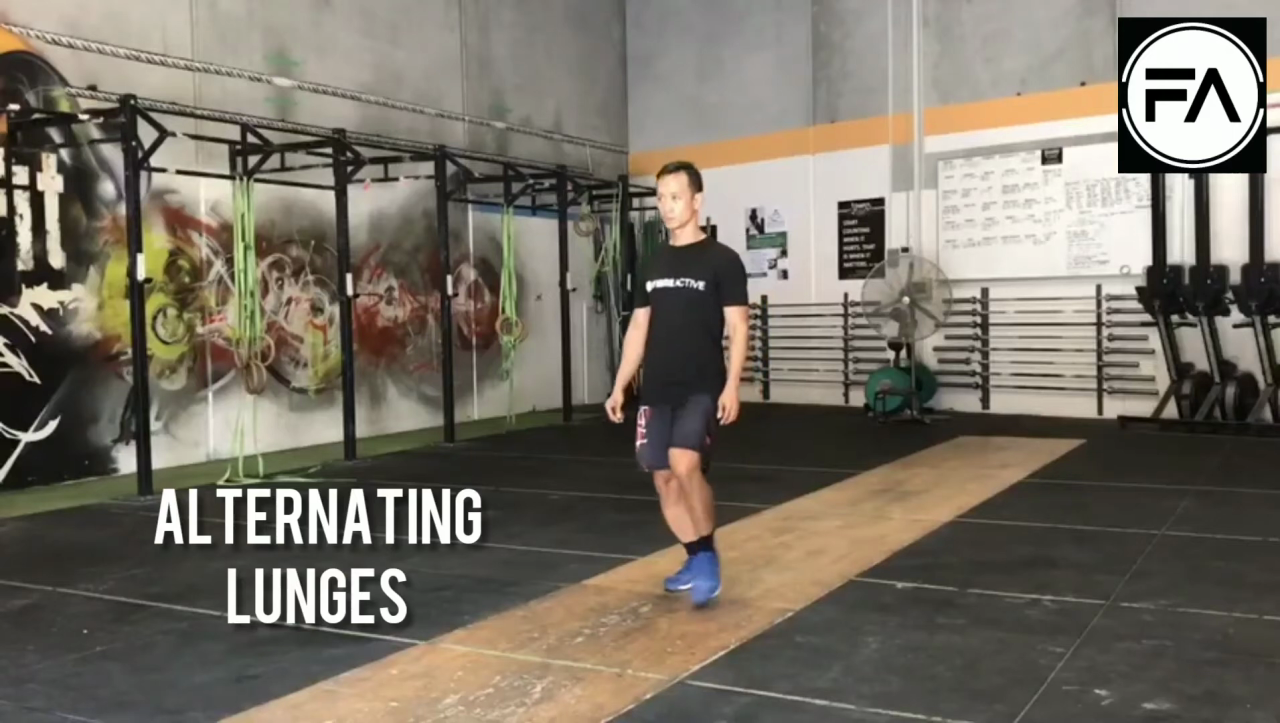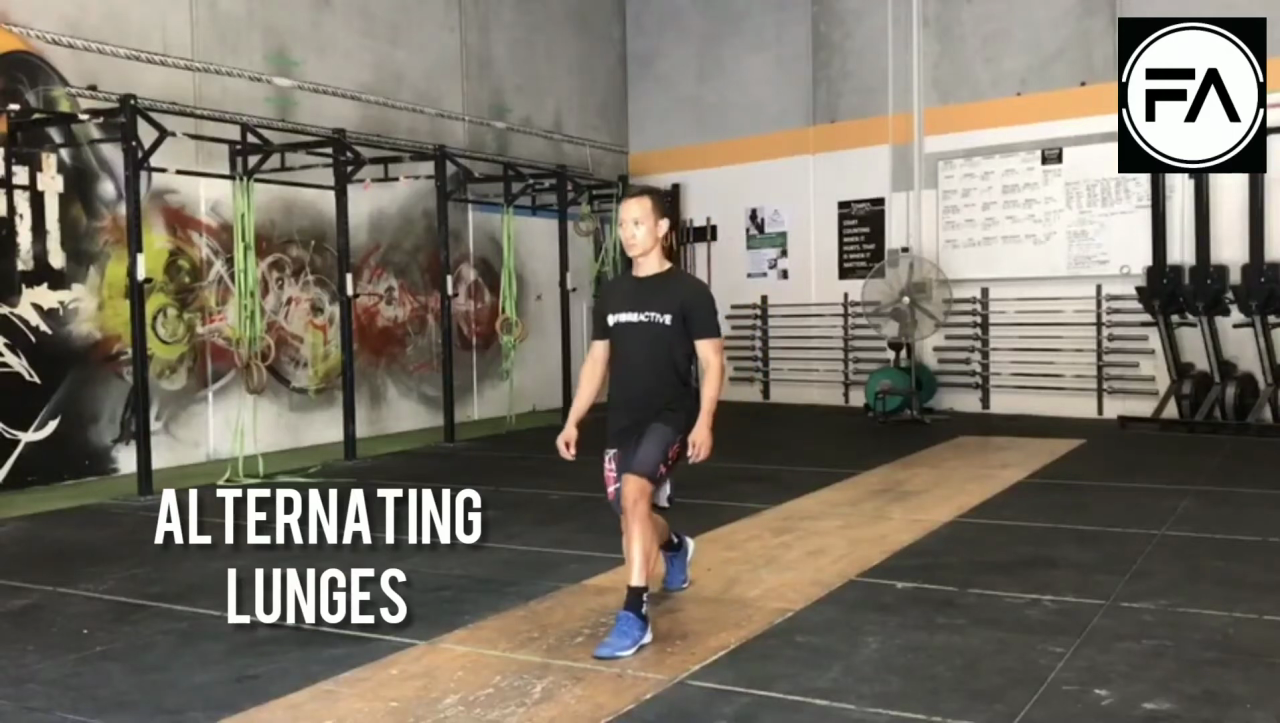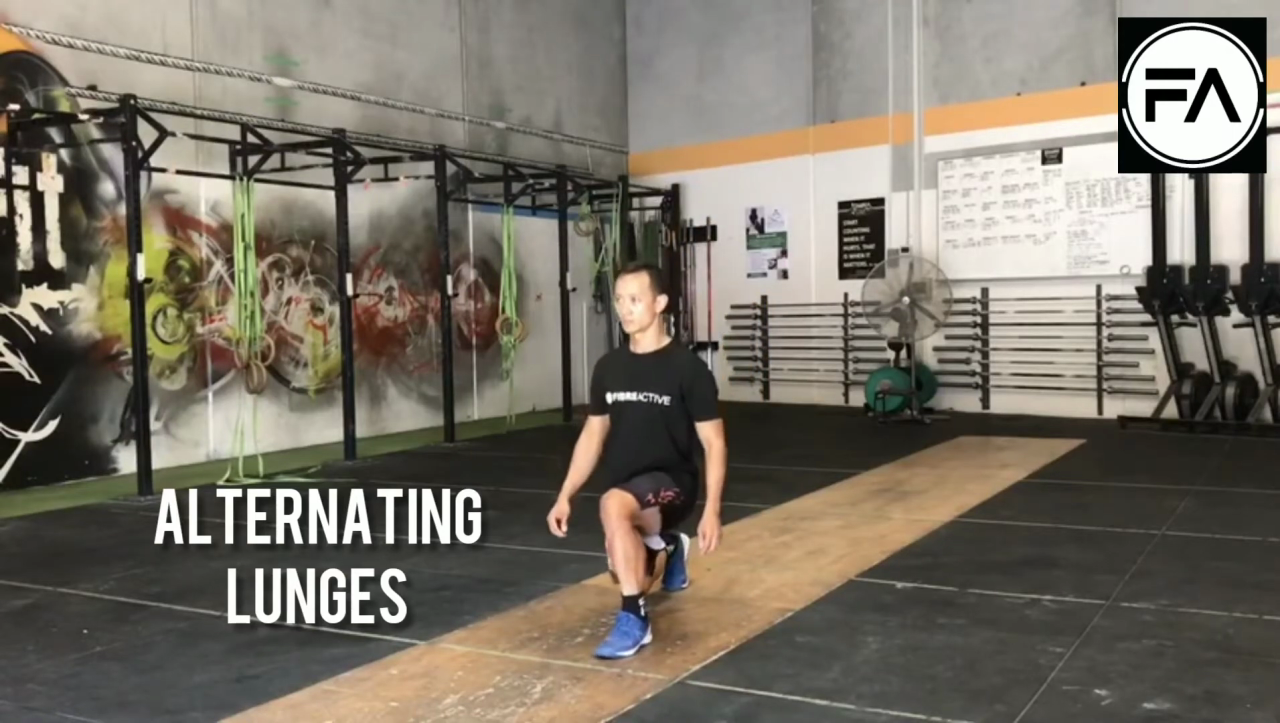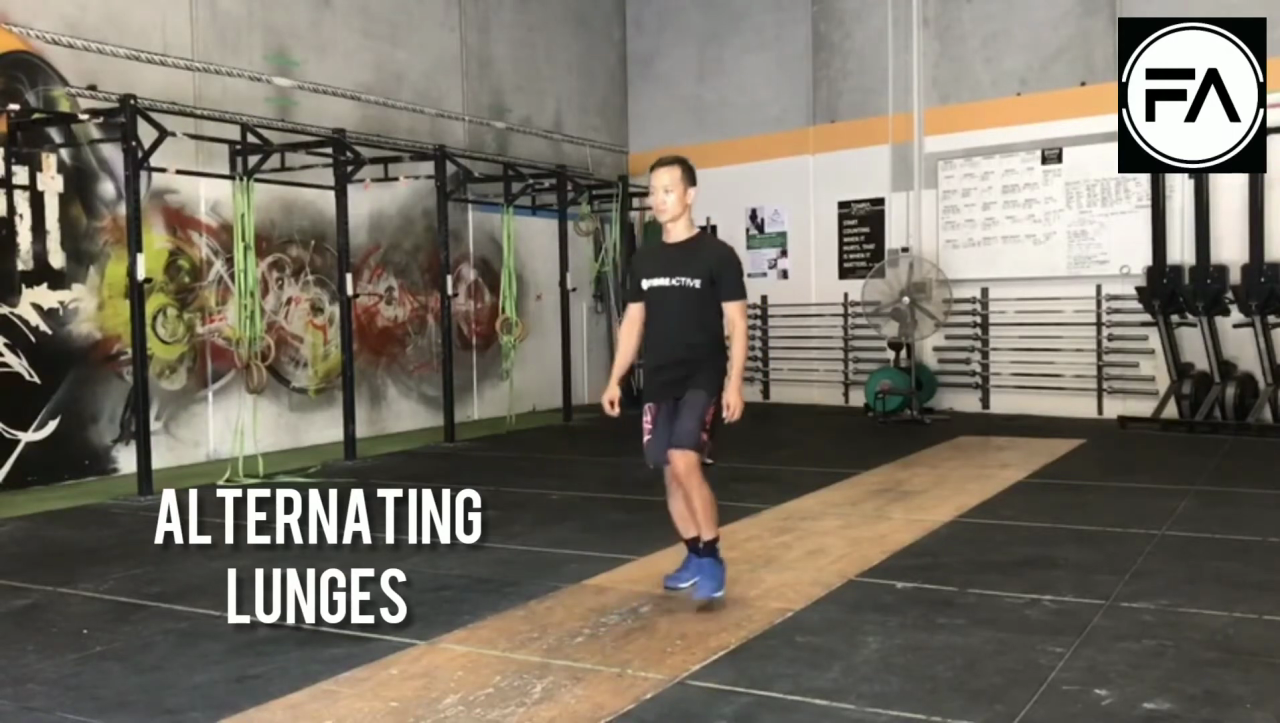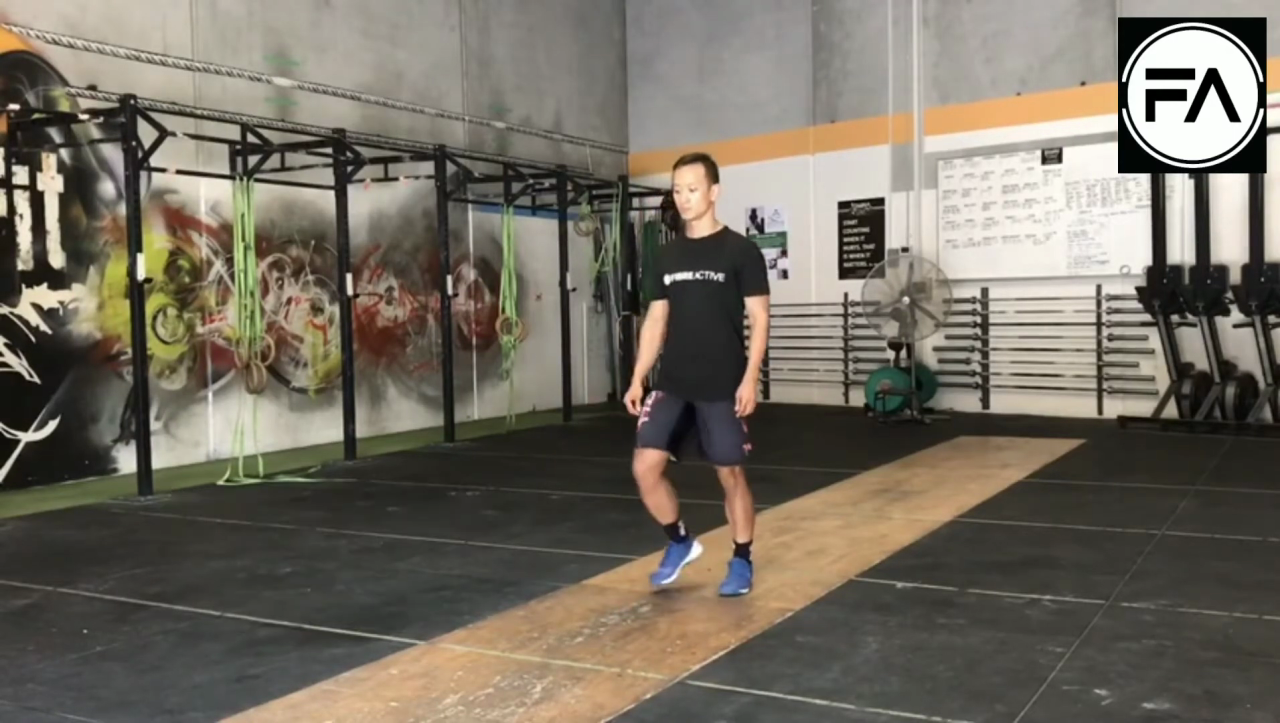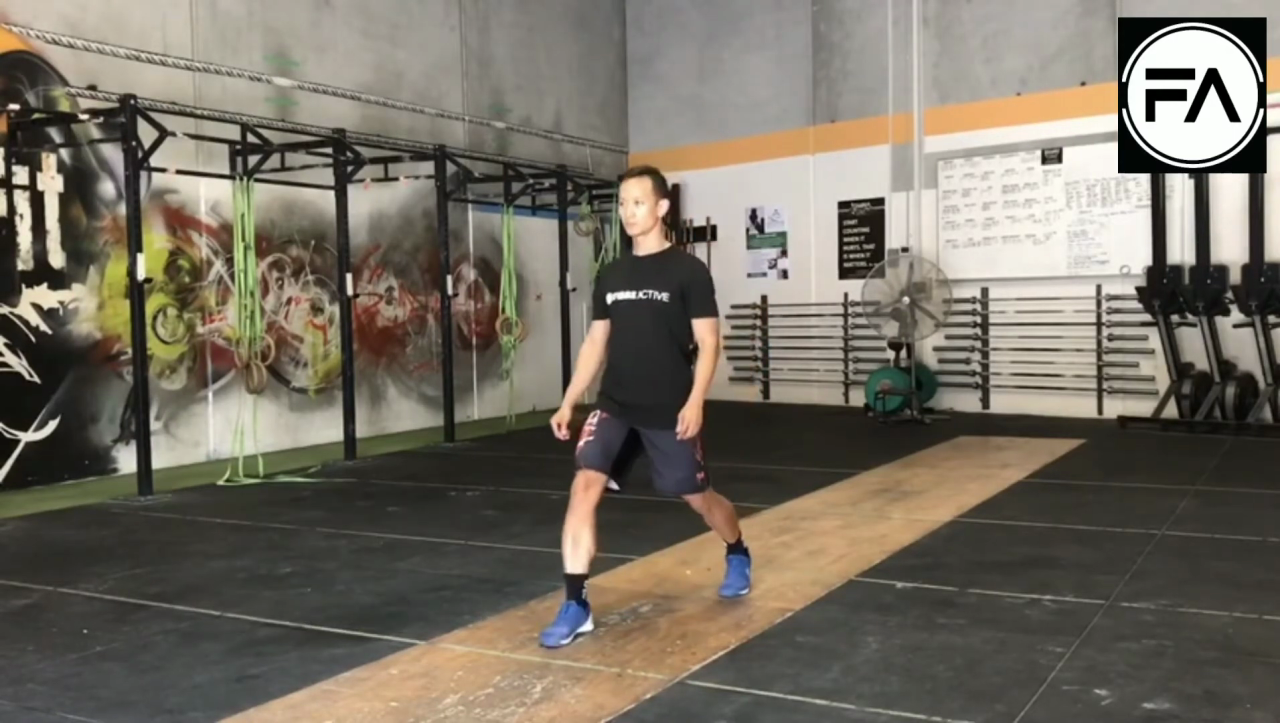
dt=0.7s
person 1, frame 1
left shoulder: (721, 260)
right shoulder: (653, 262)
left elbow: (738, 328)
right elbow: (639, 328)
left wrist: (732, 386)
right wrist: (619, 386)
left hip: (701, 387)
right hip: (656, 390)
left knee: (683, 464)
right knee: (664, 480)
left ankle: (707, 551)
right ankle: (696, 559)
person 1, frame 2
left shoulder: (689, 291)
right shoulder: (611, 294)
left elbow: (712, 361)
right elbow: (596, 361)
left wrist: (703, 422)
right wrist: (572, 421)
left hip: (669, 417)
right hip: (623, 422)
left knee: (633, 495)
right knee: (634, 517)
left ankle: (635, 616)
right ankle: (675, 546)
person 1, frame 3
left shoulder: (688, 369)
right shoulder: (608, 367)
left elbow: (714, 443)
right elbow: (593, 435)
left wrist: (712, 510)
right wrist: (564, 497)
left hip: (672, 480)
right hip: (628, 485)
left knee: (613, 506)
right knee: (630, 577)
left ankle: (633, 620)
right ankle: (670, 546)
person 1, frame 4
left shoulder: (716, 254)
right shoulder: (644, 258)
left elbow: (737, 323)
right elbow: (633, 321)
left wrist: (734, 383)
right wrist: (615, 379)
left hip: (701, 379)
right hip: (658, 383)
left knee: (683, 462)
right knee: (671, 474)
left ankle: (713, 556)
right ankle: (696, 555)
person 1, frame 5
left shoulder: (740, 251)
right shoulder: (668, 254)
left elbow: (759, 319)
right elbow: (656, 320)
left wrist: (750, 379)
right wrist: (638, 378)
left hip: (722, 385)
right hip: (672, 383)
left knee: (730, 474)
right knee: (645, 467)
left ankle: (741, 561)
right ankle: (679, 542)
person 1, frame 6
left shoulder: (687, 270)
right shoulder: (611, 274)
left elbow: (708, 342)
right elbow: (596, 341)
left wrist: (695, 401)
right wrist: (568, 402)
left hip: (668, 410)
right hip: (614, 406)
left knee: (699, 497)
right knee: (583, 488)
left ankle: (738, 553)
right ankle: (575, 605)
